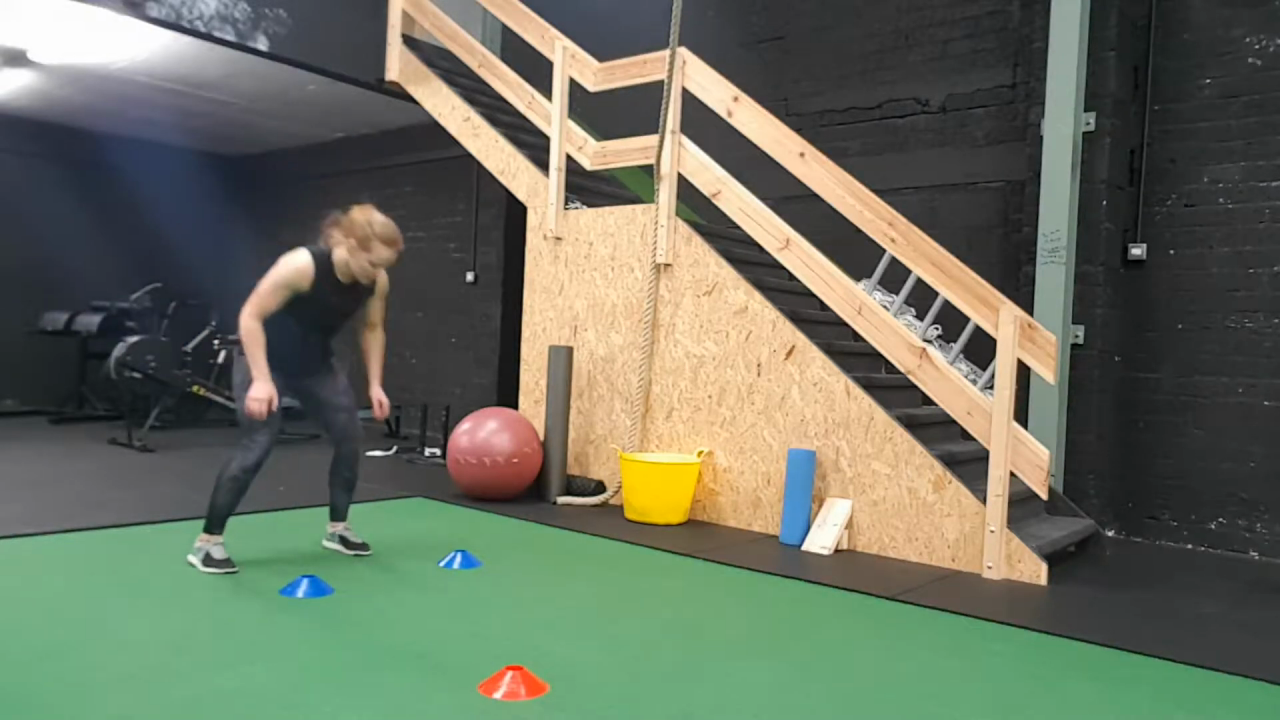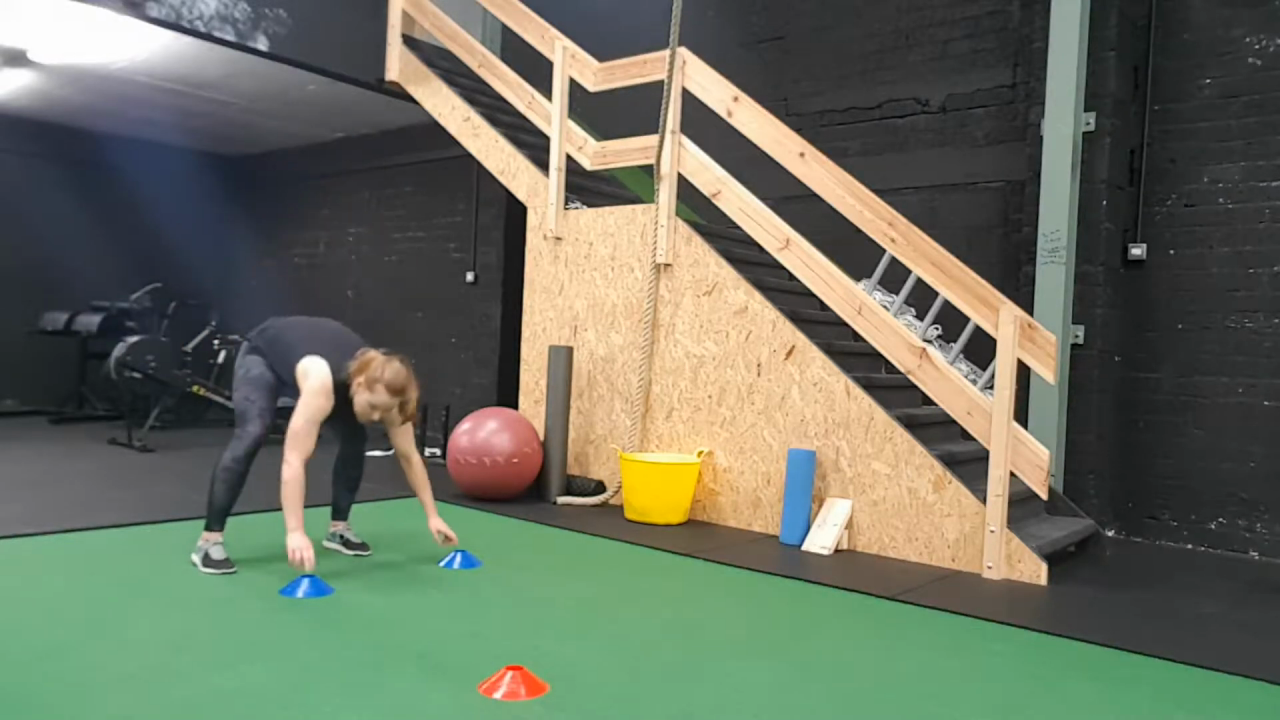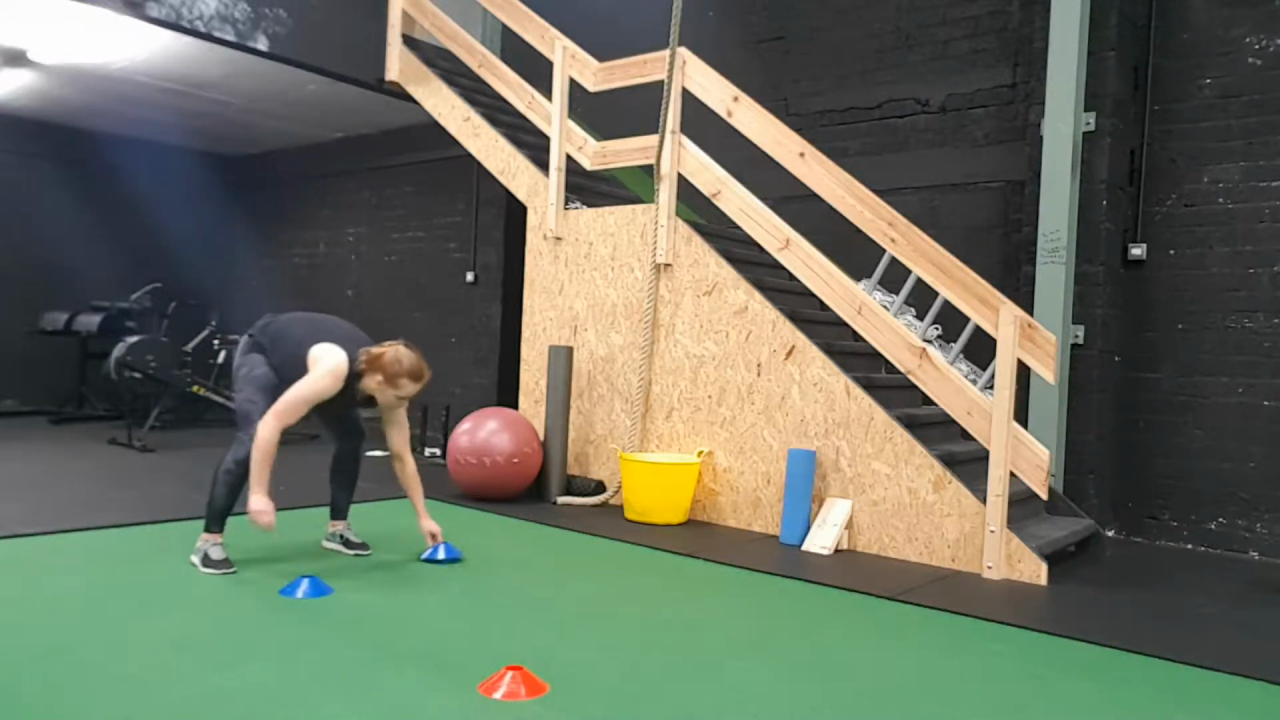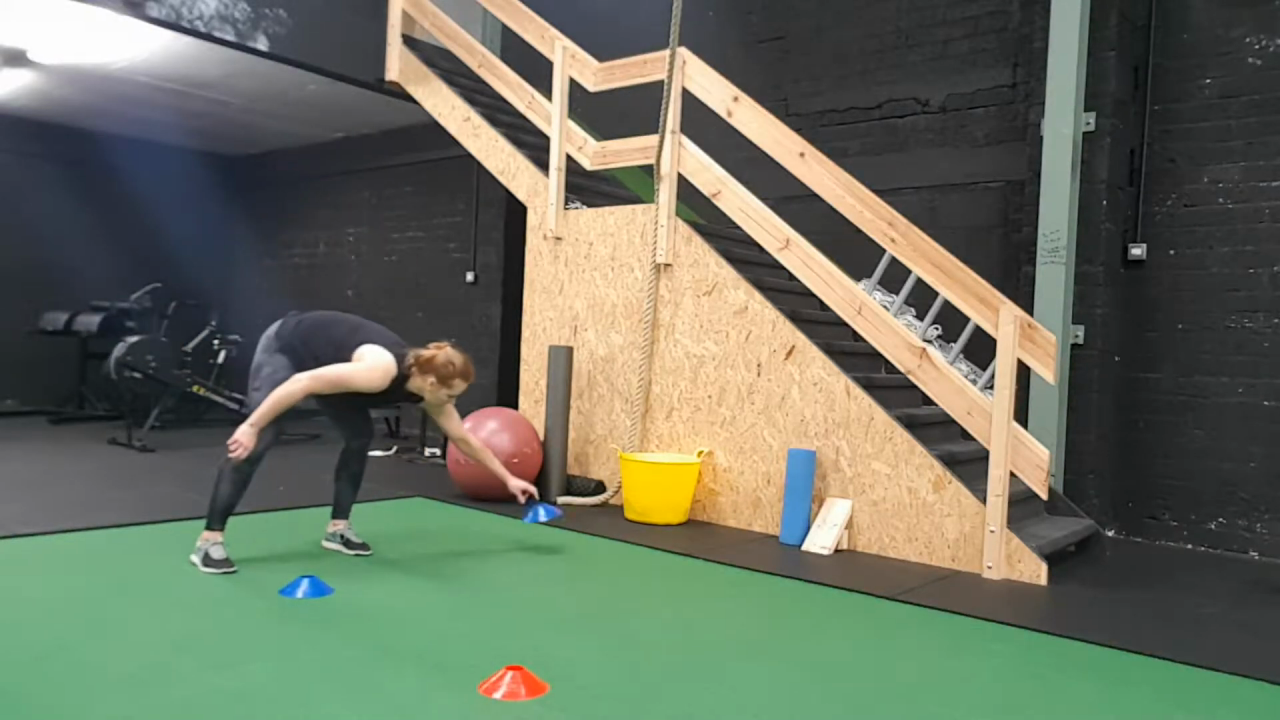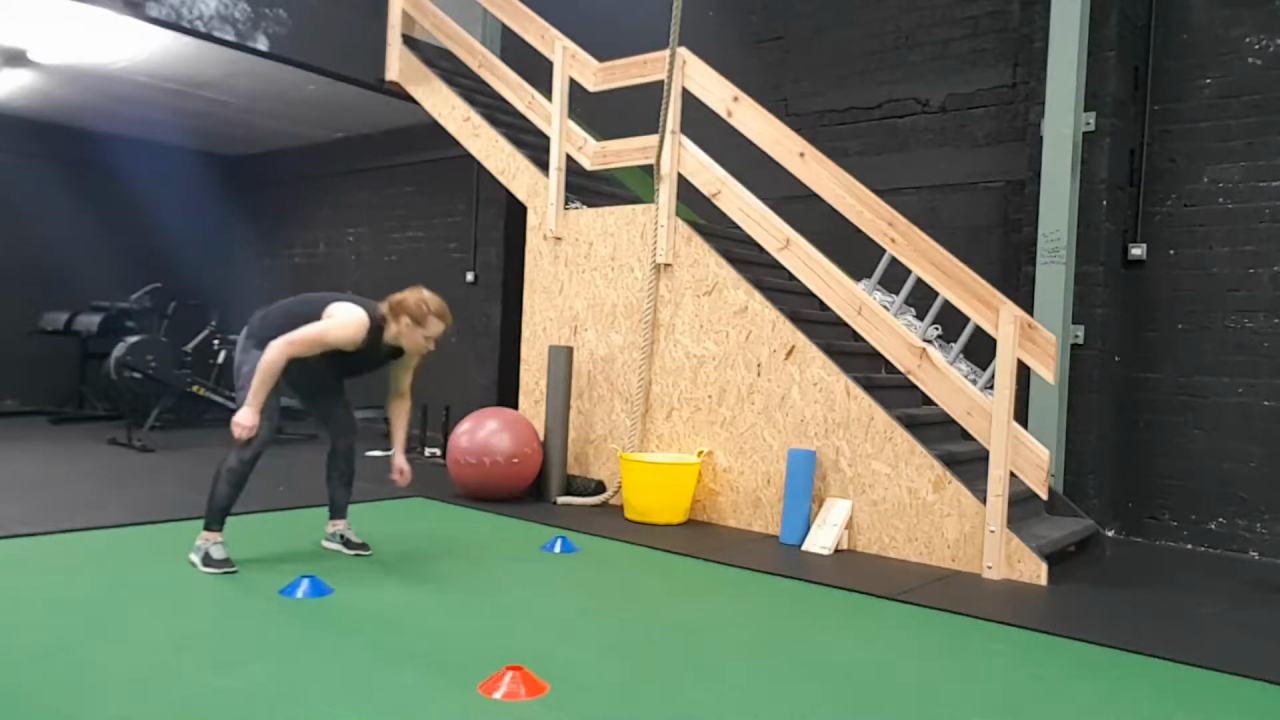
dt=0.5s
person 1, frame 1
left shoulder: (376, 281)
right shoulder: (301, 265)
left elbow: (372, 329)
right elbow: (251, 317)
left wrist: (375, 384)
right wrist: (261, 380)
left hip: (316, 365)
right hip: (267, 361)
left knee: (349, 437)
right knee: (257, 446)
left ankle: (337, 528)
right ankle: (207, 542)
person 1, frame 2
left shoulder: (385, 391)
right shoulder: (324, 386)
left elbow: (409, 456)
right elbow: (293, 462)
left wrist: (432, 515)
right wrist: (295, 533)
right hip: (264, 352)
left knee: (355, 440)
right knee: (250, 435)
left ankle: (338, 528)
right ankle: (209, 540)
person 1, frame 3
left shoulder: (389, 385)
right shoulder: (333, 371)
left elbow: (402, 456)
right elbow: (270, 425)
left wrist: (423, 516)
right wrist: (259, 494)
left hip: (306, 351)
right hip: (263, 351)
left knee: (351, 437)
right knee: (251, 439)
left ankle: (338, 528)
right ankle: (208, 541)
person 1, frame 4
left shoulder: (428, 386)
right shoulder: (382, 372)
left elbow: (464, 438)
right elbow: (304, 382)
left wrist: (508, 478)
right wrist: (251, 426)
left hip: (324, 360)
right hip: (284, 346)
left knee: (360, 434)
right knee: (252, 444)
left ankle: (337, 528)
right ankle: (209, 540)
person 1, frame 5
left shoulder: (403, 348)
right shoulder: (354, 325)
left elbow: (400, 396)
right elbow: (280, 348)
left wrist: (398, 452)
right wrist: (251, 408)
right hip: (263, 344)
left knee: (344, 431)
right knee: (254, 438)
left ankle: (337, 528)
right ankle: (208, 540)
